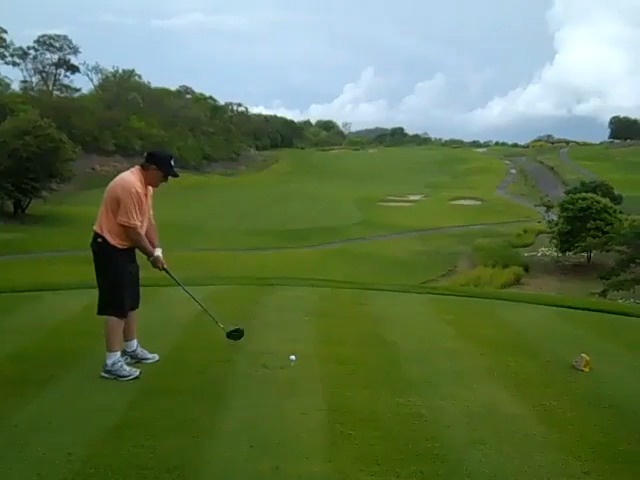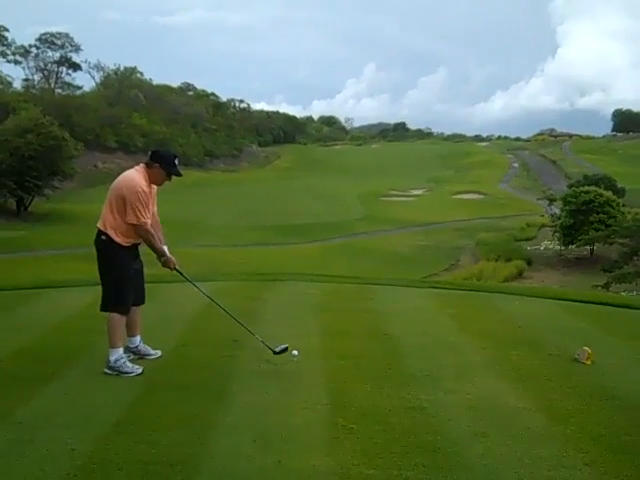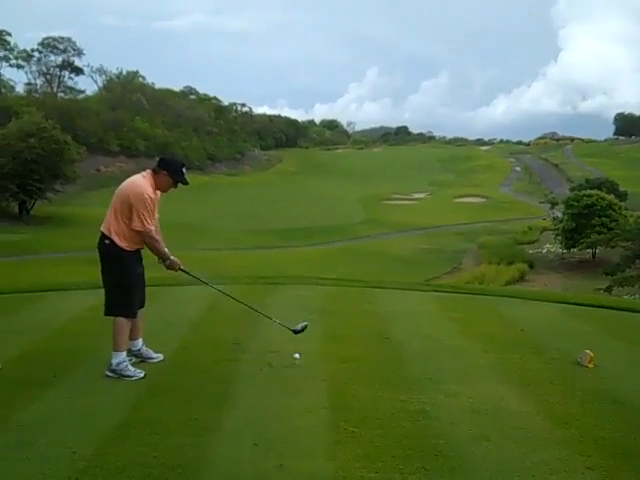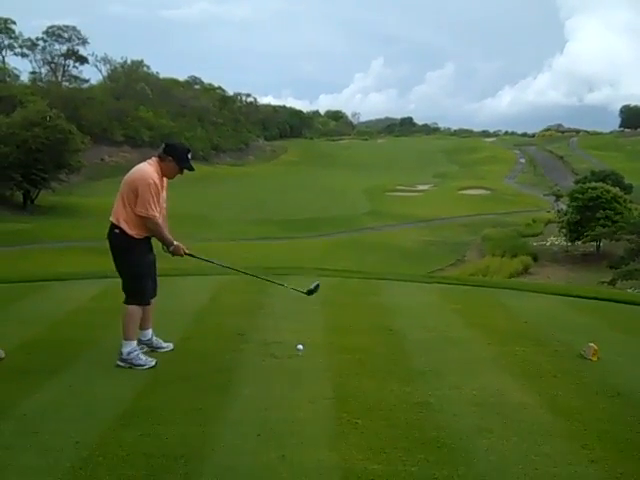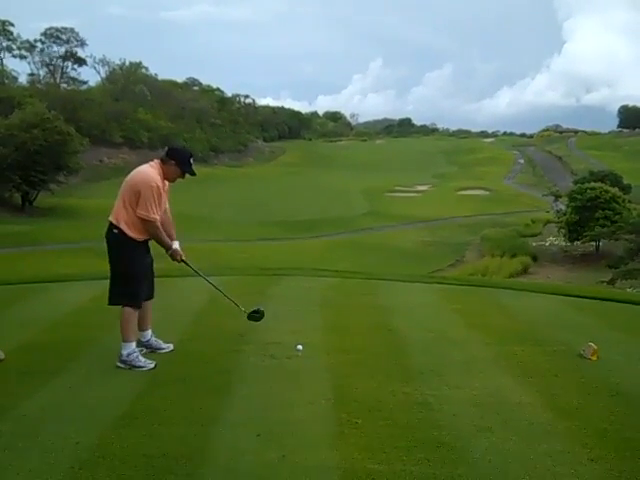
dt=0.7s
person 1, frame 1
left shoulder: (144, 184)
right shoulder: (130, 186)
left elbow: (147, 221)
right elbow: (132, 230)
left wrist: (157, 249)
right wrist: (151, 255)
left hip: (123, 248)
right hip: (110, 248)
left knee: (130, 302)
right knee: (117, 306)
left ankle: (131, 349)
right ankle: (112, 363)
person 1, frame 2
left shoulder: (148, 182)
right shoulder: (136, 185)
left elbow: (153, 218)
right elbow: (143, 229)
left wrist: (164, 248)
right wrist: (162, 255)
left hip: (127, 244)
right hip: (113, 245)
left knee: (135, 298)
right knee: (119, 303)
left ankle: (134, 345)
right ankle: (115, 359)
person 1, frame 3
left shoulder: (150, 186)
right shoulder: (143, 192)
left elbow: (153, 227)
right elbow: (146, 234)
left wrist: (166, 252)
right wrist: (167, 258)
left hip: (128, 247)
right hip: (117, 249)
left knee: (135, 301)
right knee: (124, 306)
left ankle: (136, 348)
right ankle: (117, 362)
person 1, frame 4
left shoulder: (158, 175)
right shoulder: (148, 178)
left elbow: (160, 213)
right elbow: (150, 220)
left wrist: (169, 240)
right wrist: (170, 244)
left hip: (138, 236)
right hip: (126, 238)
left knee: (146, 292)
right knee: (138, 294)
left ankle: (146, 338)
right ankle: (128, 351)
person 1, frame 5
left shoulder: (159, 177)
right shoulder: (150, 180)
left elbow: (164, 213)
right elbow: (151, 223)
left wrist: (175, 242)
right wrist: (169, 248)
left hip: (135, 238)
right hip: (124, 239)
left knee: (145, 292)
right knee: (131, 297)
left ankle: (145, 339)
right ankle: (127, 353)
